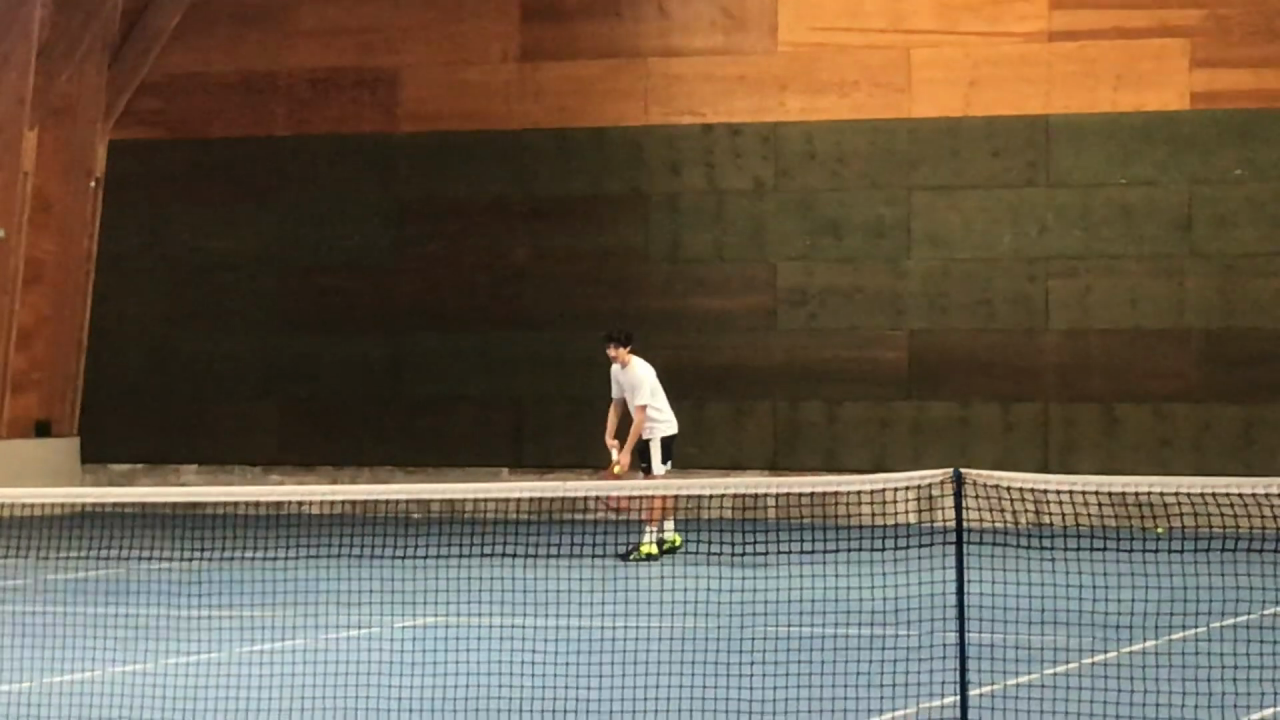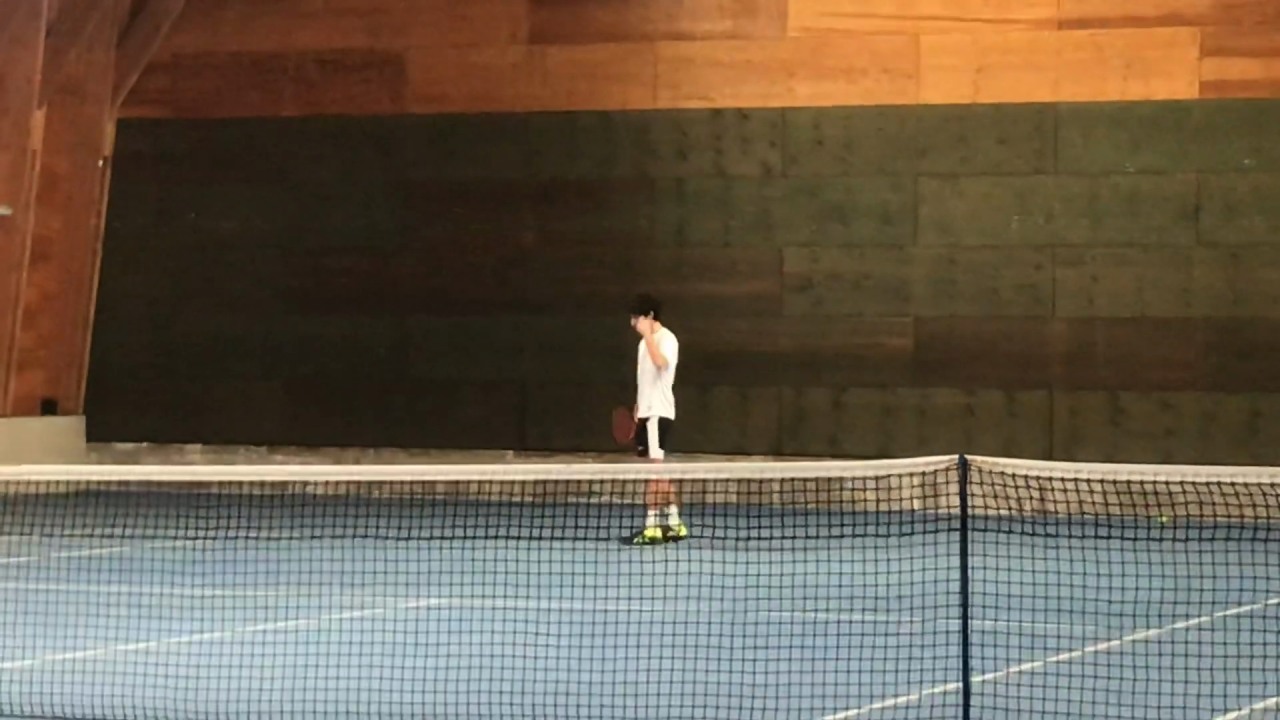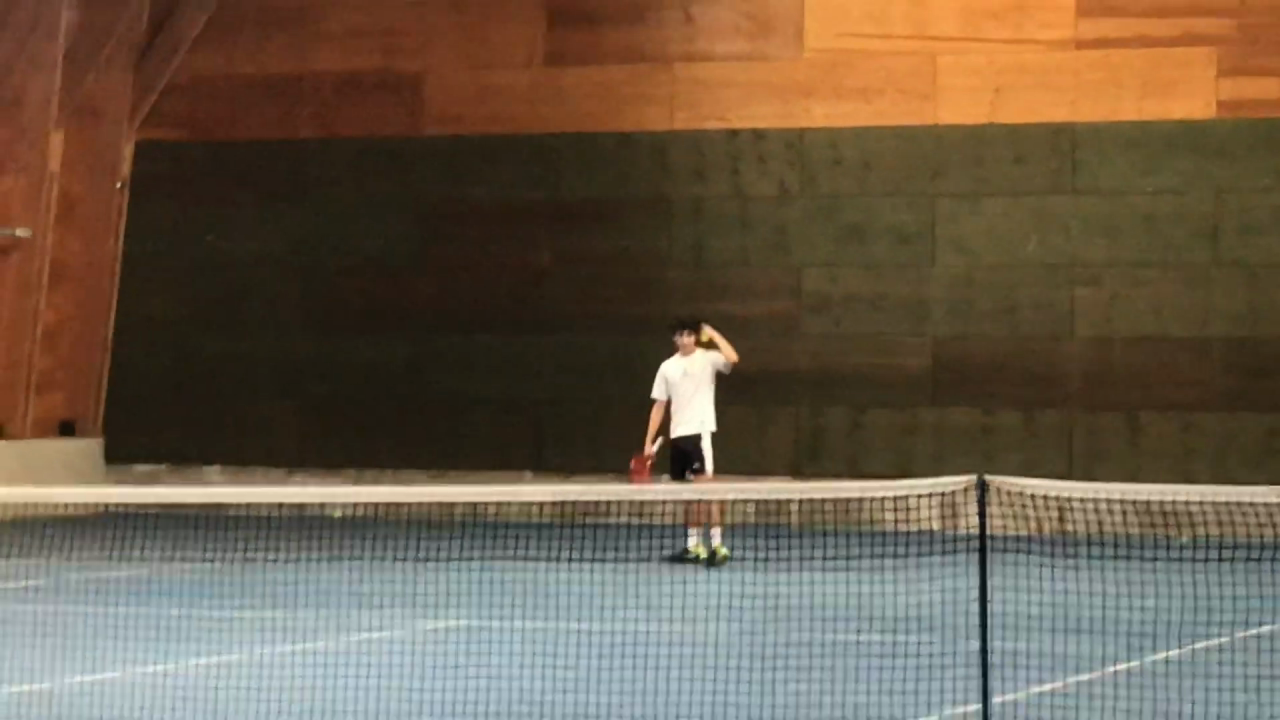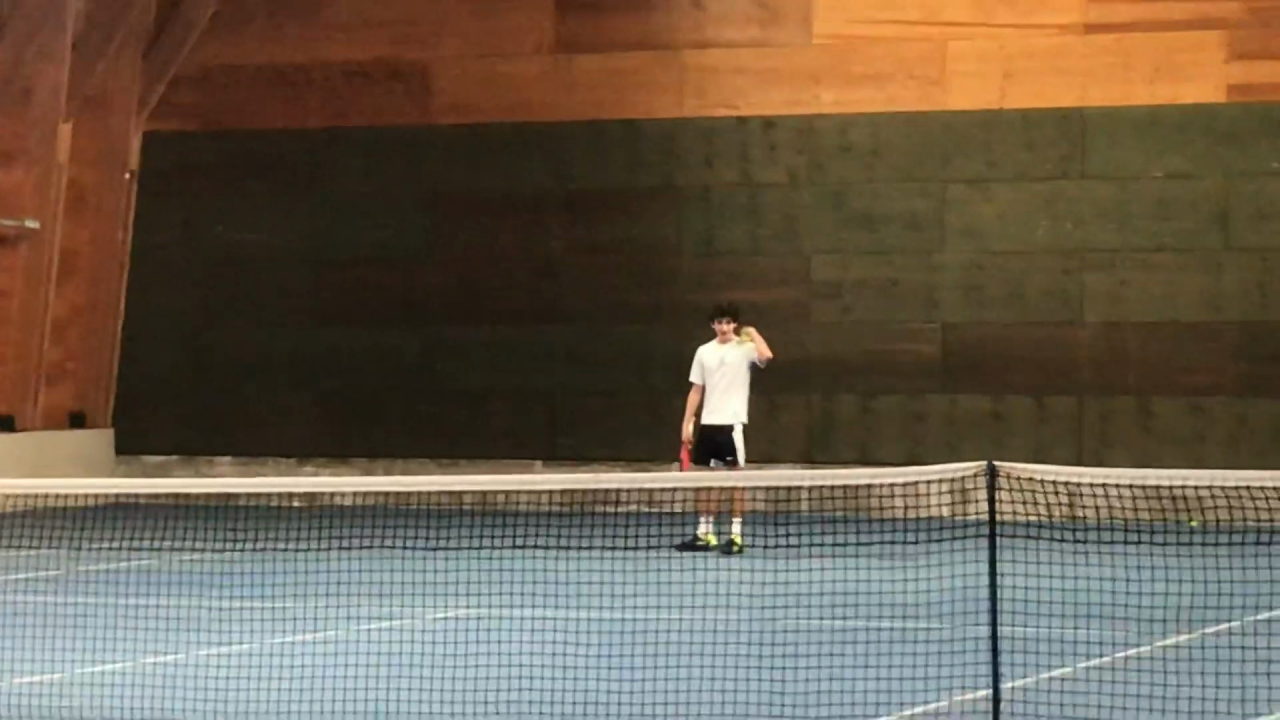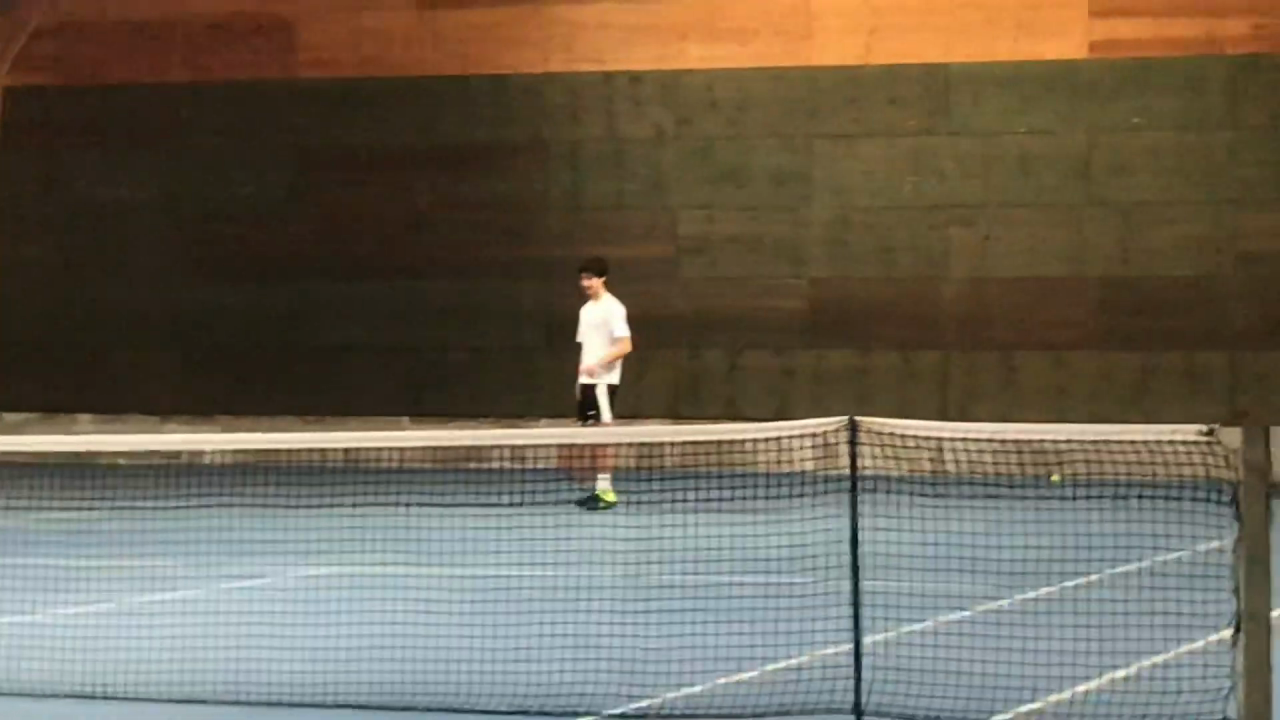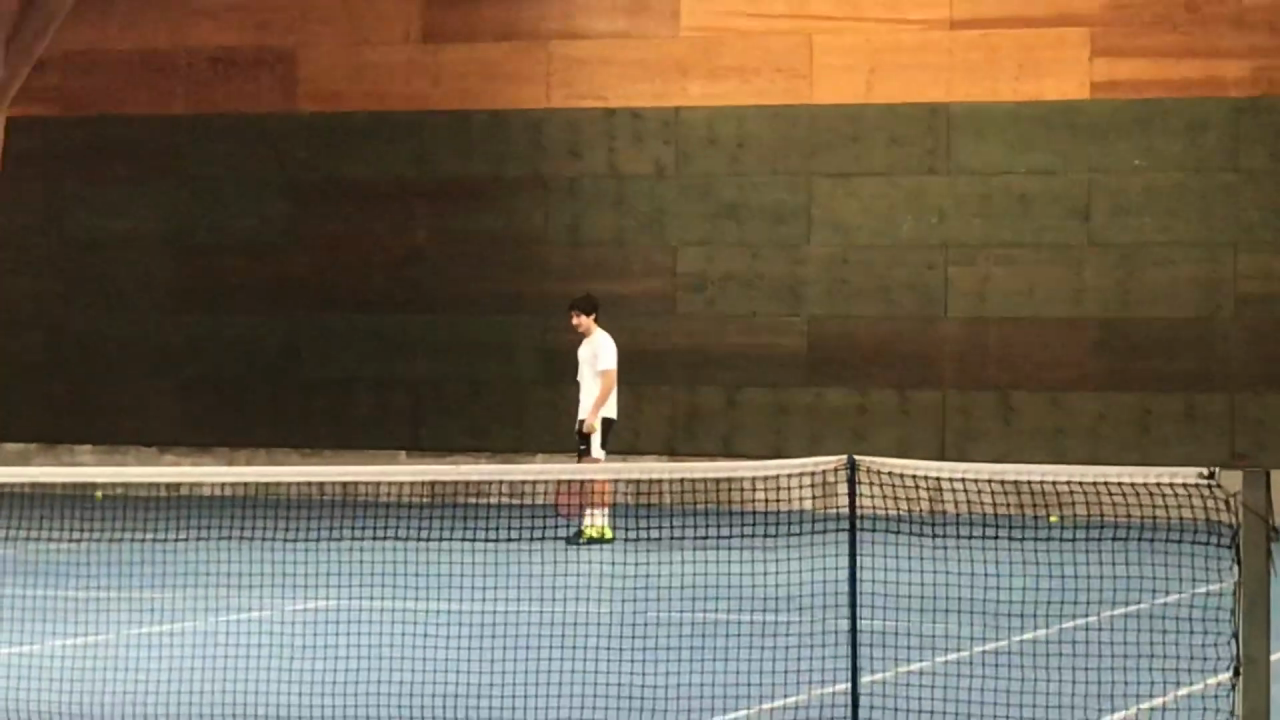
dt=0.7s
person 1, frame 1
left shoulder: (640, 372)
right shoulder: (616, 369)
left elbow: (640, 416)
right elbow: (616, 404)
left wrist: (627, 452)
right wrist: (609, 436)
left hip: (660, 429)
right hip: (651, 431)
left ankle: (649, 544)
right ankle: (669, 537)
person 1, frame 2
left shoulder: (666, 339)
right shoulder: (645, 341)
left elbow: (660, 364)
left wrist: (647, 335)
right wrist: (637, 412)
left hip: (658, 412)
right hip: (647, 412)
left ankle: (652, 528)
right ankle: (674, 524)
person 1, frame 3
left shoulder: (708, 358)
right shoulder: (667, 367)
left elbow: (732, 359)
right elbow: (659, 406)
left wrist: (713, 335)
right wrist: (648, 441)
left hip: (700, 431)
right hip: (677, 435)
left ankle: (718, 545)
right ankle: (693, 546)
person 1, frame 4
left shoulder: (744, 348)
right shoulder: (704, 351)
left elbow: (766, 356)
right elbow: (696, 390)
left wrist: (752, 333)
right wrist: (686, 423)
left hip: (732, 422)
right hip: (708, 422)
left ankle: (736, 535)
right ankle: (704, 534)
person 1, frame 5
left shoulder: (613, 307)
right shoulder: (585, 309)
left elbow: (625, 346)
left wrist: (599, 365)
right wrist: (579, 380)
left hip: (603, 380)
right hip: (587, 380)
left ankle: (606, 492)
right ankle: (600, 489)
person 1, frame 6
left shoulder: (603, 342)
right shoulder: (584, 345)
left elbow: (609, 382)
left wrist: (593, 415)
right wrist: (583, 417)
left hip: (599, 416)
right hip: (587, 415)
left ankle: (591, 526)
right ankle: (602, 526)
